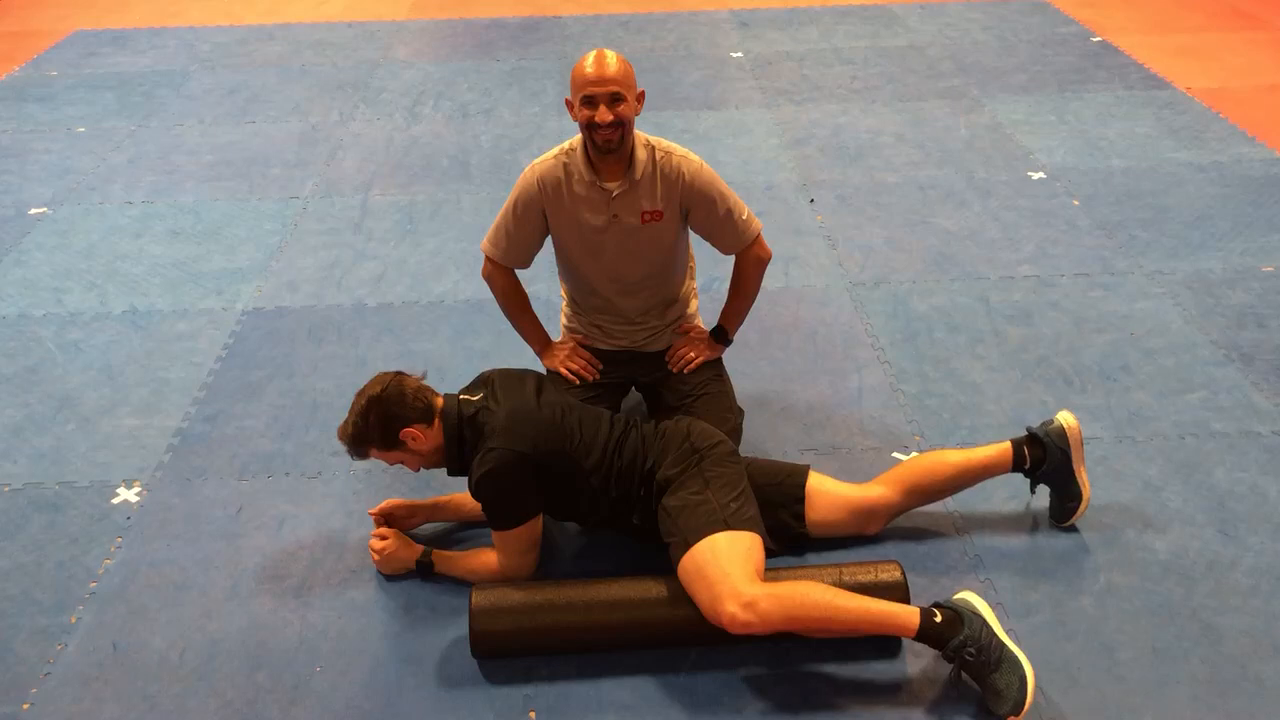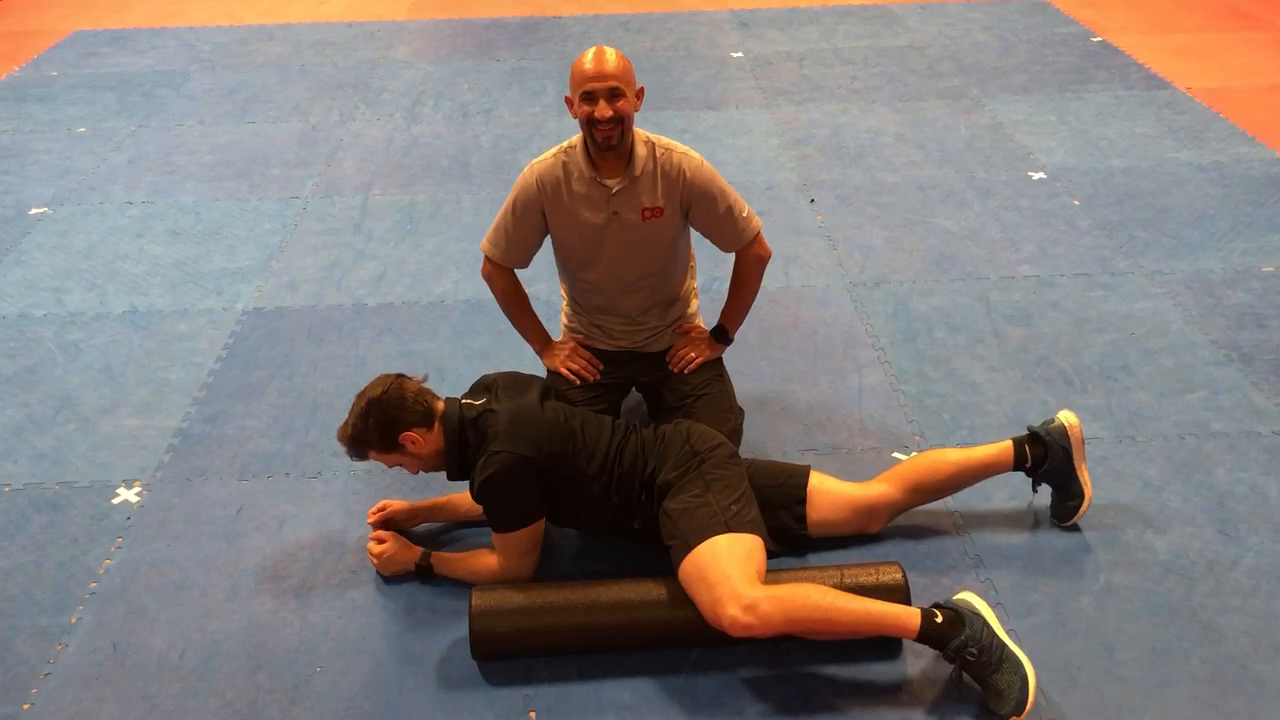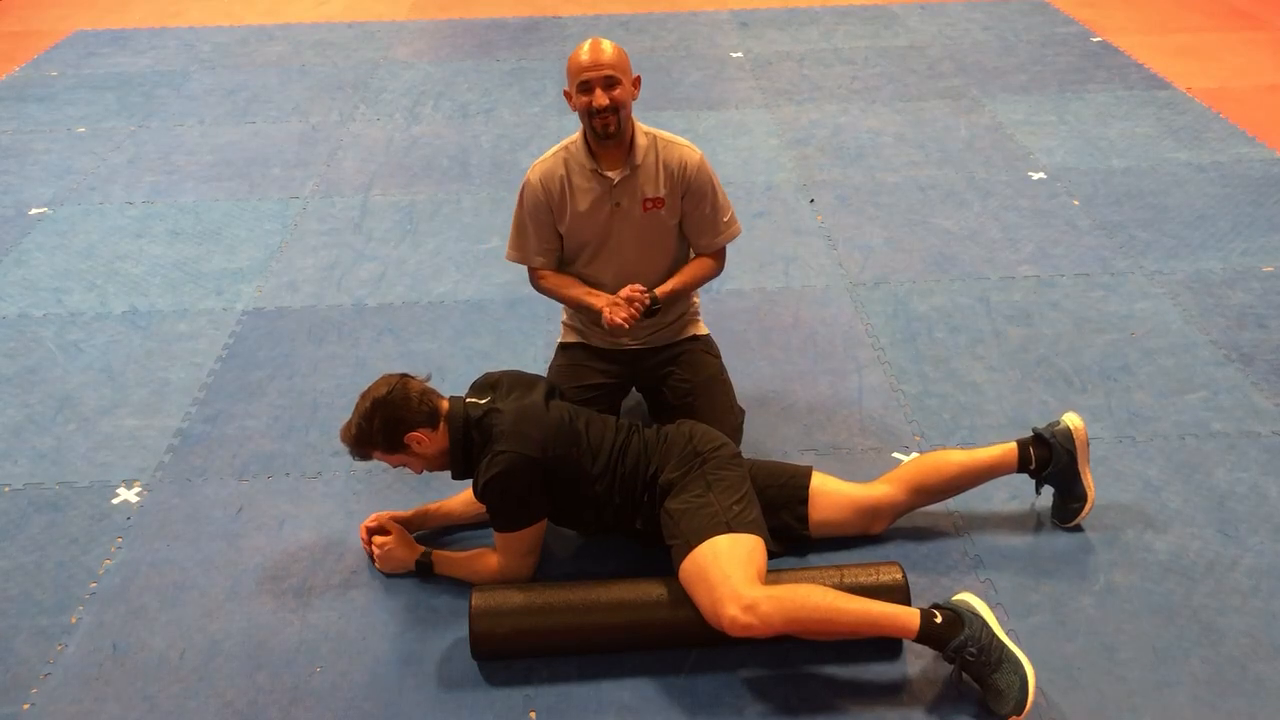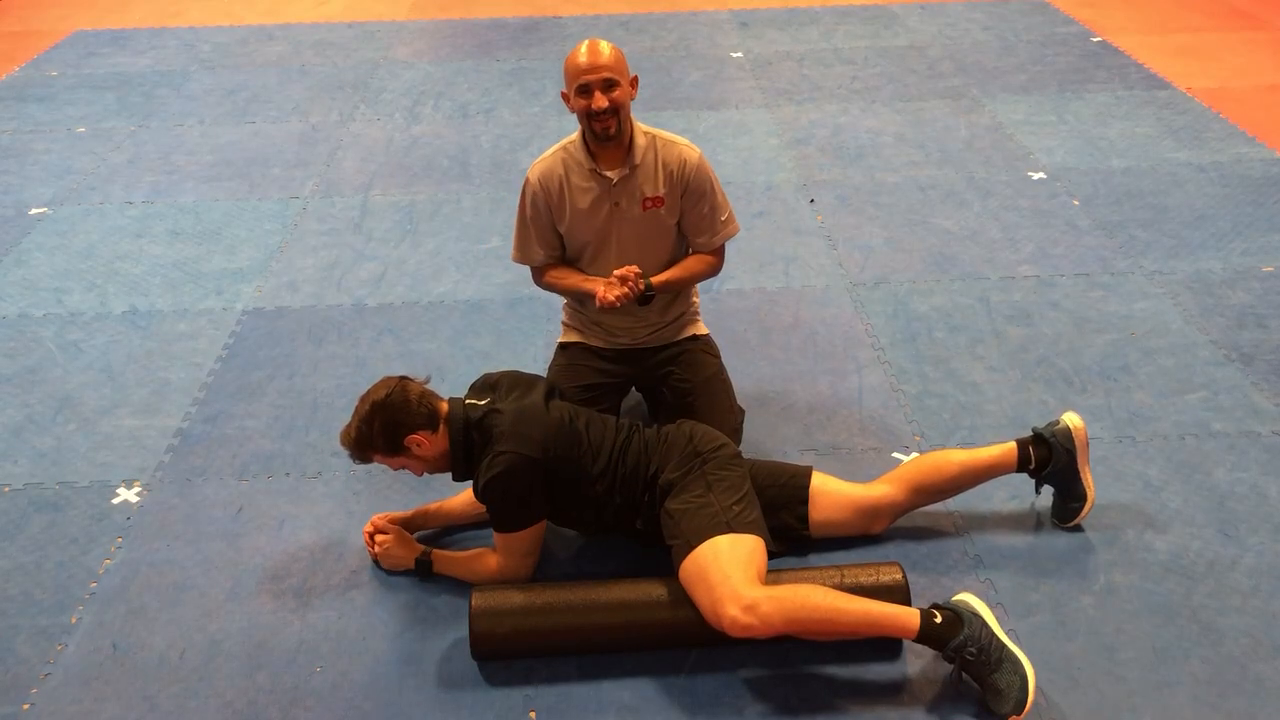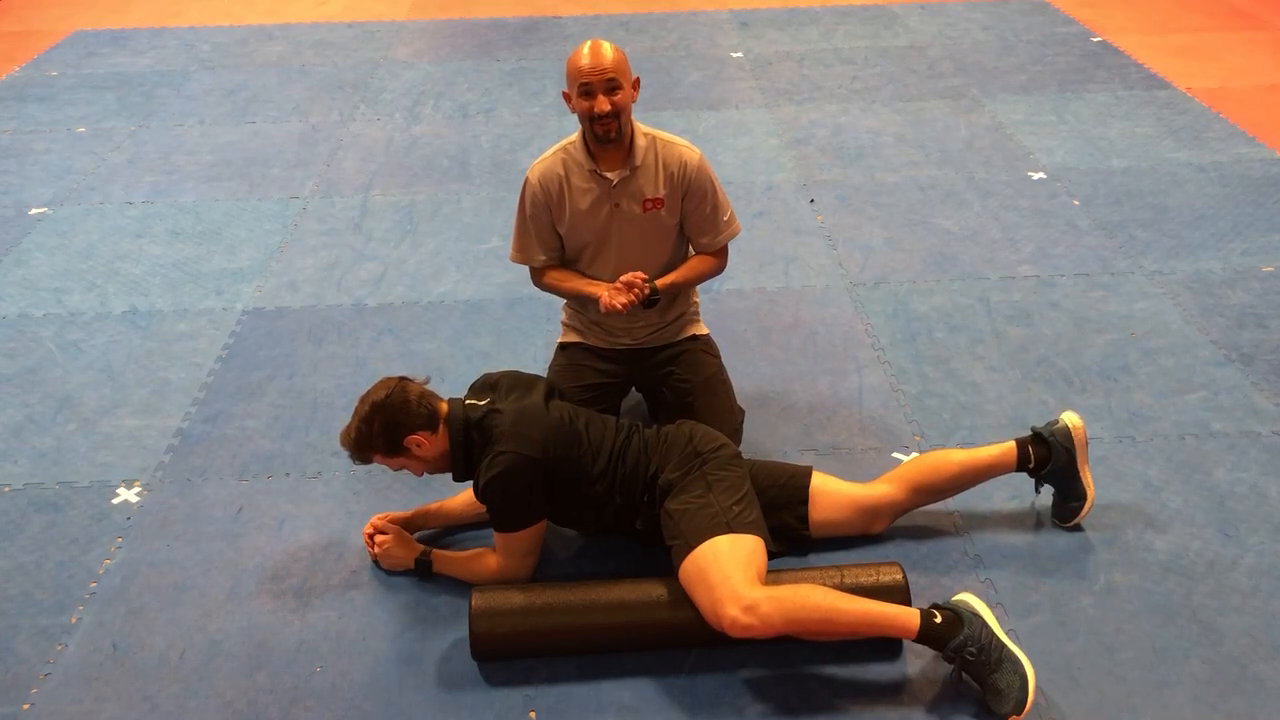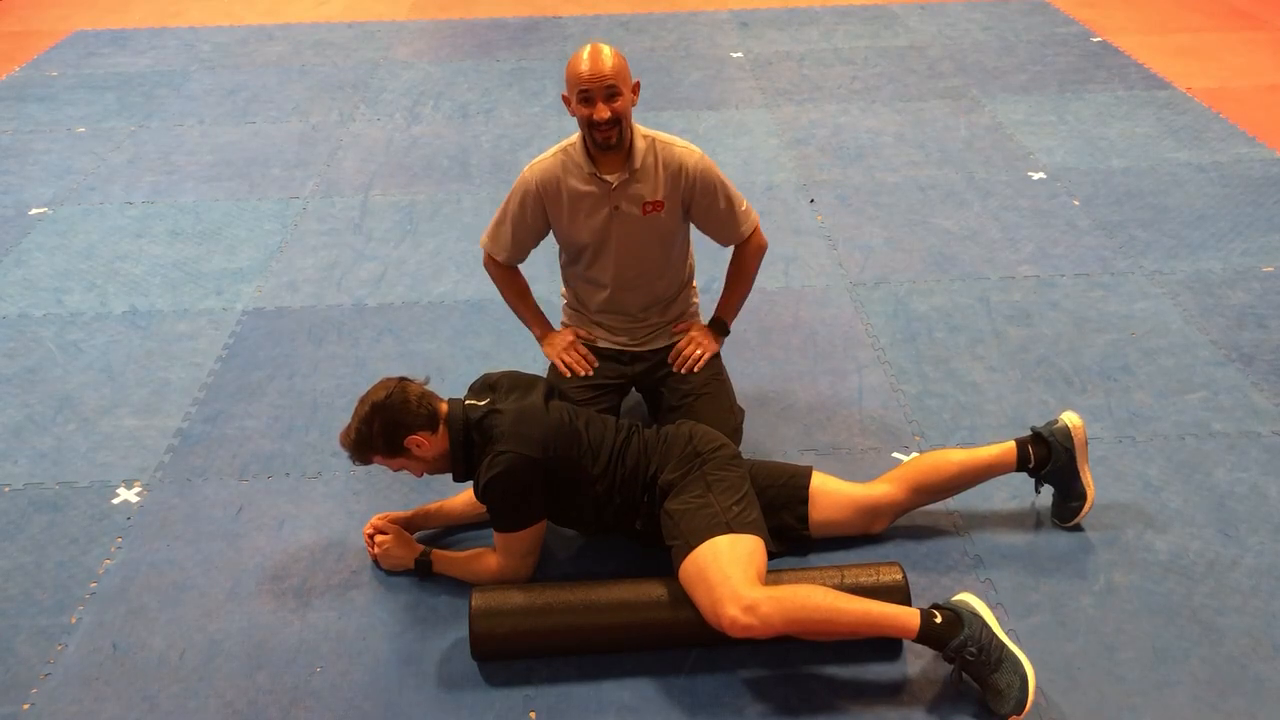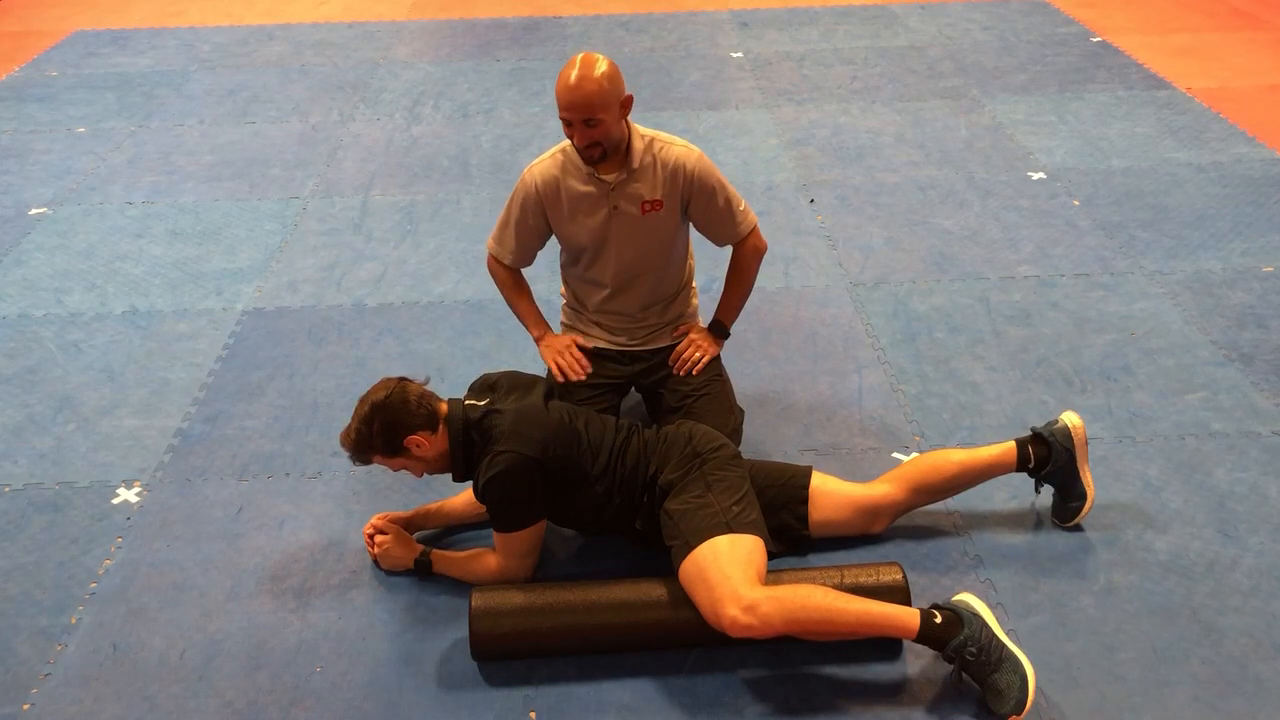
dt=0.7s
person 1, frame 1
left shoulder: (495, 453)
right shoulder: (482, 391)
left elbow: (515, 563)
left wrist: (417, 559)
right wrist: (421, 511)
left hip: (682, 475)
right hip: (689, 454)
left knee: (739, 607)
right knee: (872, 505)
left ankle: (941, 624)
right ankle: (1035, 448)
person 1, frame 2
left shoulder: (499, 456)
right shoulder: (483, 394)
left elbow: (515, 565)
left wrist: (417, 560)
right wrist: (418, 511)
left hip: (684, 478)
right hip: (689, 459)
left knee: (740, 610)
right knee: (874, 503)
left ankle: (944, 625)
right ankle: (1037, 445)
person 1, frame 3
left shoulder: (505, 455)
right shoulder: (486, 393)
left elbow: (514, 564)
left wrist: (417, 559)
right wrist: (415, 517)
left hip: (687, 477)
right hip: (692, 457)
left knee: (740, 610)
right knee: (878, 504)
left ankle: (942, 624)
right ankle: (1041, 449)
person 1, frame 4
left shoulder: (508, 455)
right shoulder: (486, 392)
left elbow: (514, 564)
left wrist: (418, 559)
right wrist: (414, 517)
left hip: (688, 476)
right hip: (690, 459)
left knee: (741, 611)
right knee: (878, 505)
left ankle: (943, 625)
right ankle: (1042, 448)
person 1, frame 5
left shoulder: (507, 456)
right shoulder: (486, 393)
left elbow: (513, 565)
left wrist: (418, 559)
right wrist: (414, 518)
left hip: (686, 476)
right hip: (691, 458)
left knee: (741, 611)
right knee: (877, 504)
left ankle: (941, 625)
right ankle: (1040, 449)
person 1, frame 6
left shoulder: (507, 456)
right shoulder: (485, 393)
left elbow: (513, 565)
left wrist: (418, 559)
right wrist: (414, 517)
left hip: (686, 476)
right hip: (690, 460)
left knee: (741, 612)
right knee: (877, 505)
left ankle: (943, 626)
right ankle: (1040, 448)
person 1, frame 7
left shoulder: (505, 455)
right shoulder: (485, 394)
left elbow: (513, 565)
left wrist: (419, 559)
right wrist: (413, 518)
left hip: (686, 477)
right hip: (692, 460)
left knee: (740, 611)
right knee: (878, 504)
left ankle: (942, 625)
right ankle: (1040, 449)
person 2, frame 1
left shoulder: (681, 171)
right shoulder: (544, 179)
left elbow: (755, 252)
right elbow: (496, 267)
left wrist: (721, 336)
right wrist: (543, 347)
left hip: (674, 340)
right hip: (587, 344)
left ankle: (656, 396)
right ankle: (620, 394)
person 2, frame 2
left shoulder: (683, 169)
right shoulder: (543, 178)
left elbow: (755, 251)
right elbow: (495, 267)
left wrist: (720, 336)
right wrist: (545, 346)
left hip: (674, 340)
right hip: (589, 345)
left ankle: (655, 396)
right ankle: (623, 395)
person 2, frame 3
left shoulder: (683, 161)
right shoulder: (546, 177)
left elbow: (712, 256)
right elbow: (542, 271)
left wrist: (653, 299)
right wrist: (601, 302)
left hip: (675, 334)
right hip: (589, 340)
left ankle: (654, 392)
right ankle: (622, 390)
person 2, frame 4
left shoulder: (683, 160)
right shoulder: (545, 176)
left elbow: (711, 255)
right elbow: (543, 269)
left wrist: (648, 286)
right wrist: (599, 286)
left hip: (674, 332)
right hip: (589, 338)
left ankle: (653, 390)
right ankle: (623, 389)
person 2, frame 5
left shoulder: (683, 162)
right shoulder: (546, 176)
left elbow: (714, 255)
right elbow: (543, 270)
left wrist: (653, 289)
right wrist: (601, 290)
left hip: (674, 333)
right hip: (588, 338)
left ankle: (653, 392)
right ankle: (625, 389)
person 2, frame 6
left shoulder: (685, 164)
right shoulder: (543, 177)
left elbow: (752, 243)
right elbow: (497, 260)
left wrist: (717, 326)
right wrist: (545, 334)
left hip: (673, 336)
right hip: (589, 341)
left ankle: (653, 394)
right ankle: (623, 393)
person 2, frame 7
left shoulder: (681, 164)
right shoulder: (543, 178)
left elbow: (751, 243)
right elbow: (502, 262)
left wrist: (718, 329)
right wrist: (542, 335)
left hip: (672, 337)
right hip: (587, 341)
left ankle: (653, 393)
right ankle: (624, 388)
